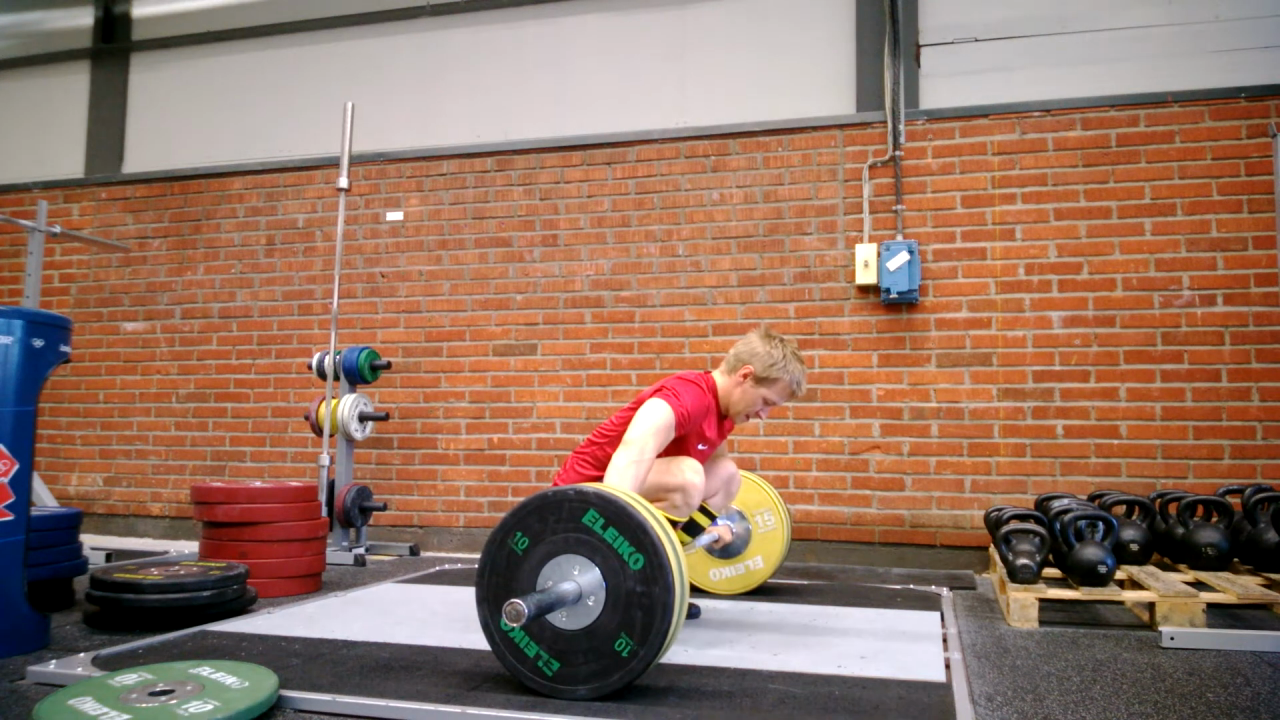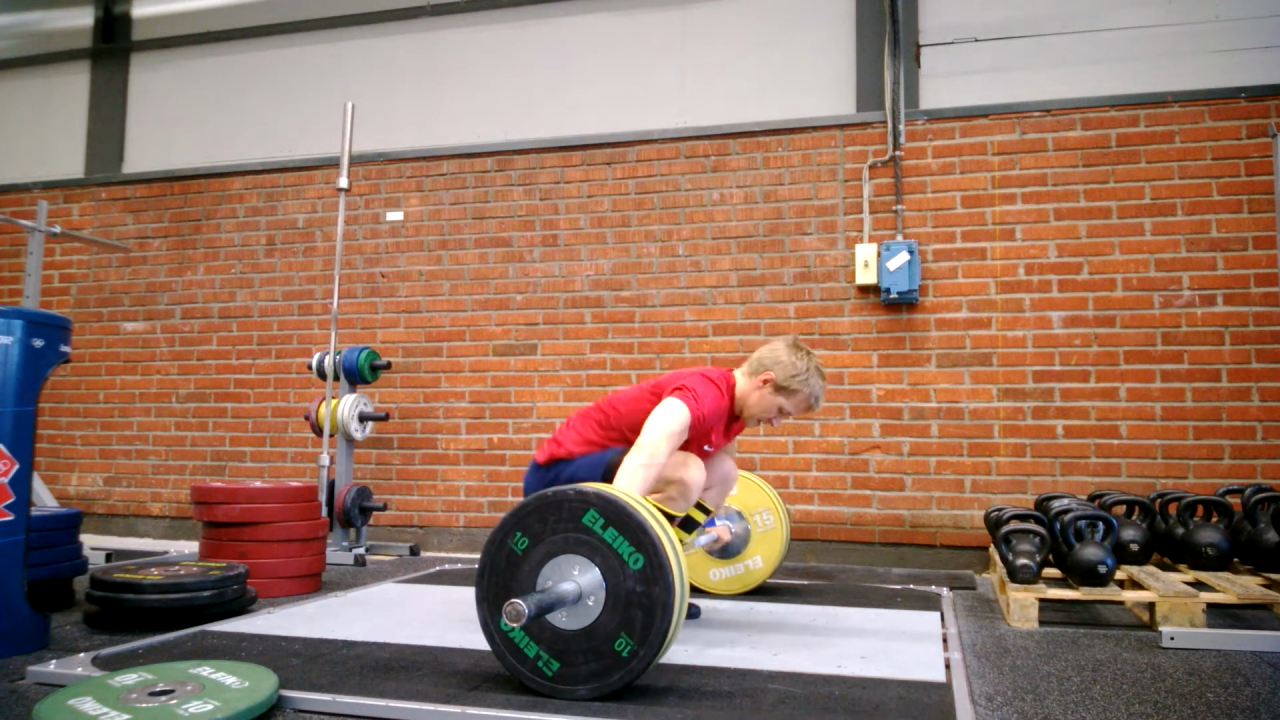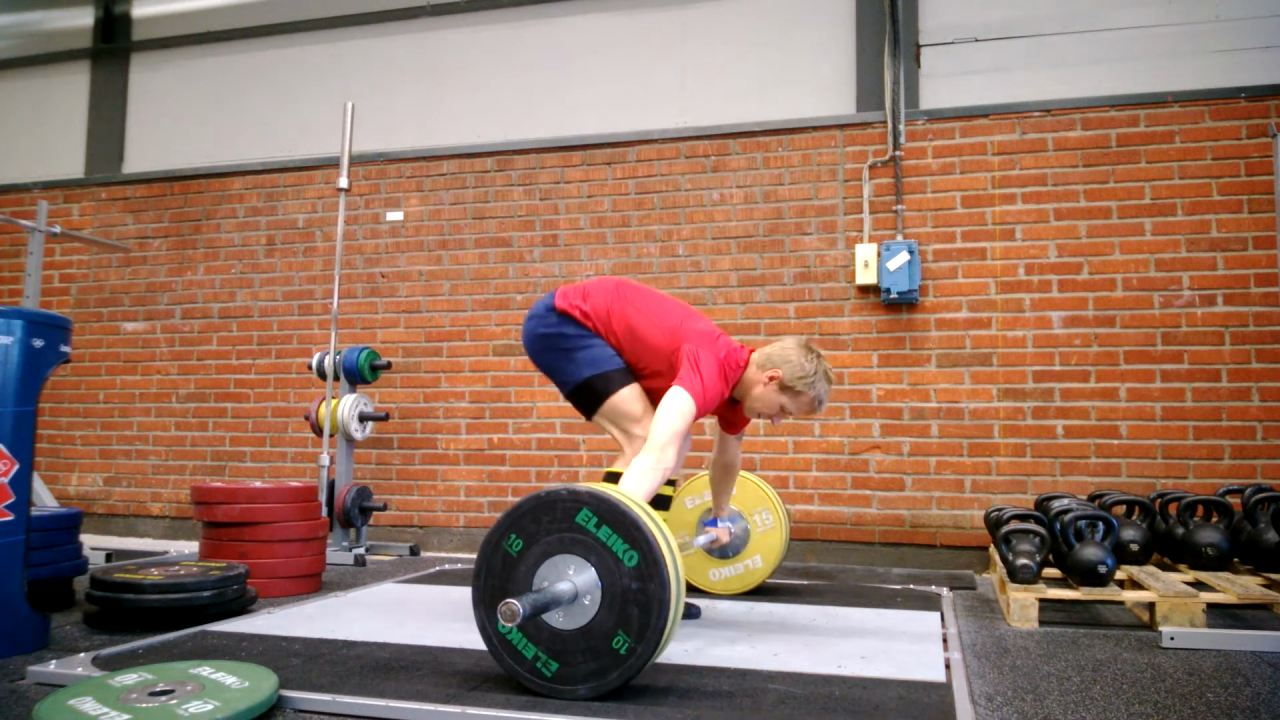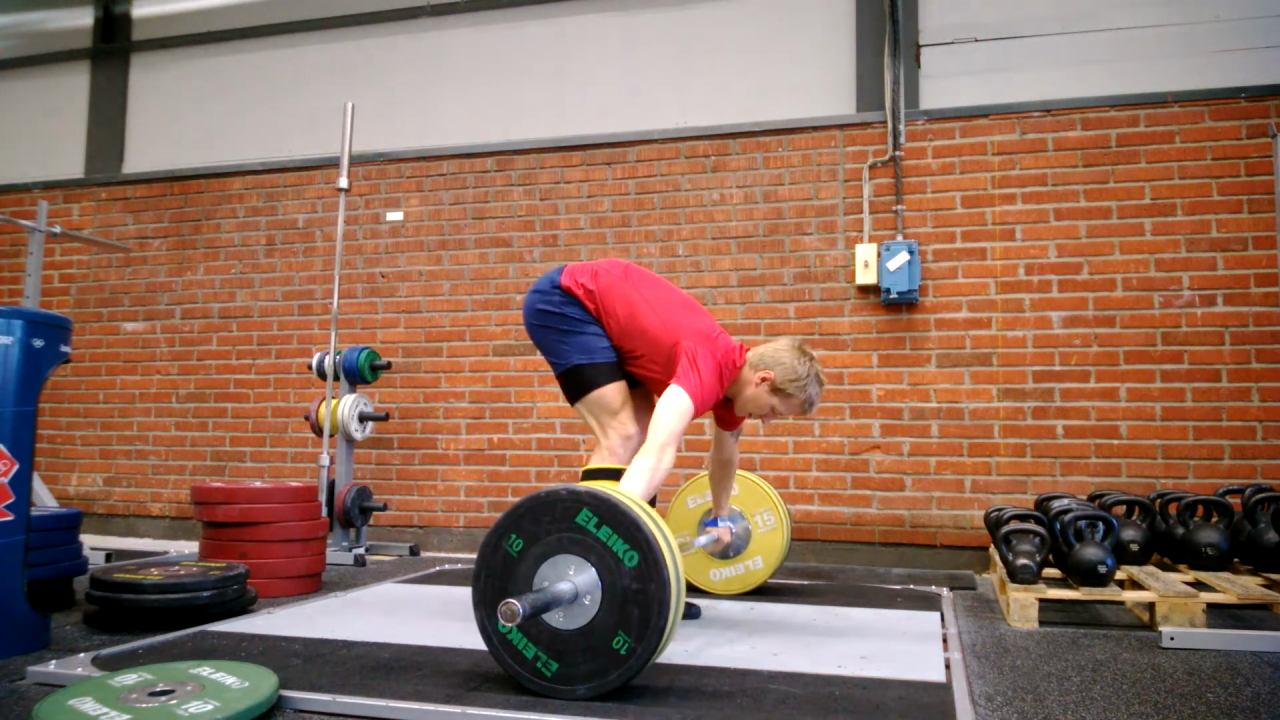
dt=0.4s
person 1, frame 1
left shoulder: (721, 403)
right shoulder: (686, 397)
left elbow: (713, 454)
right elbow: (631, 456)
left wrist: (712, 519)
left knee: (726, 475)
right knee: (685, 477)
person 1, frame 2
left shoulder: (734, 400)
right shoulder: (705, 393)
left elbow: (726, 463)
right elbow: (645, 459)
left wrist: (713, 519)
left hip: (588, 467)
right hip: (559, 473)
left knee: (721, 470)
right knee: (684, 473)
person 1, frame 3
left shoulder: (742, 382)
right shoulder: (711, 373)
left elbow: (727, 458)
right elbow: (657, 454)
left wrist: (719, 518)
left hip: (594, 325)
right hip: (562, 320)
left knee: (677, 442)
right knee: (645, 438)
person 1, frame 4
left shoulder: (735, 375)
right shoulder: (708, 371)
left elbow: (725, 454)
right elbow: (659, 454)
left wrist: (720, 518)
left hip: (595, 305)
right hip: (564, 299)
left knee: (643, 434)
right knee: (621, 435)
